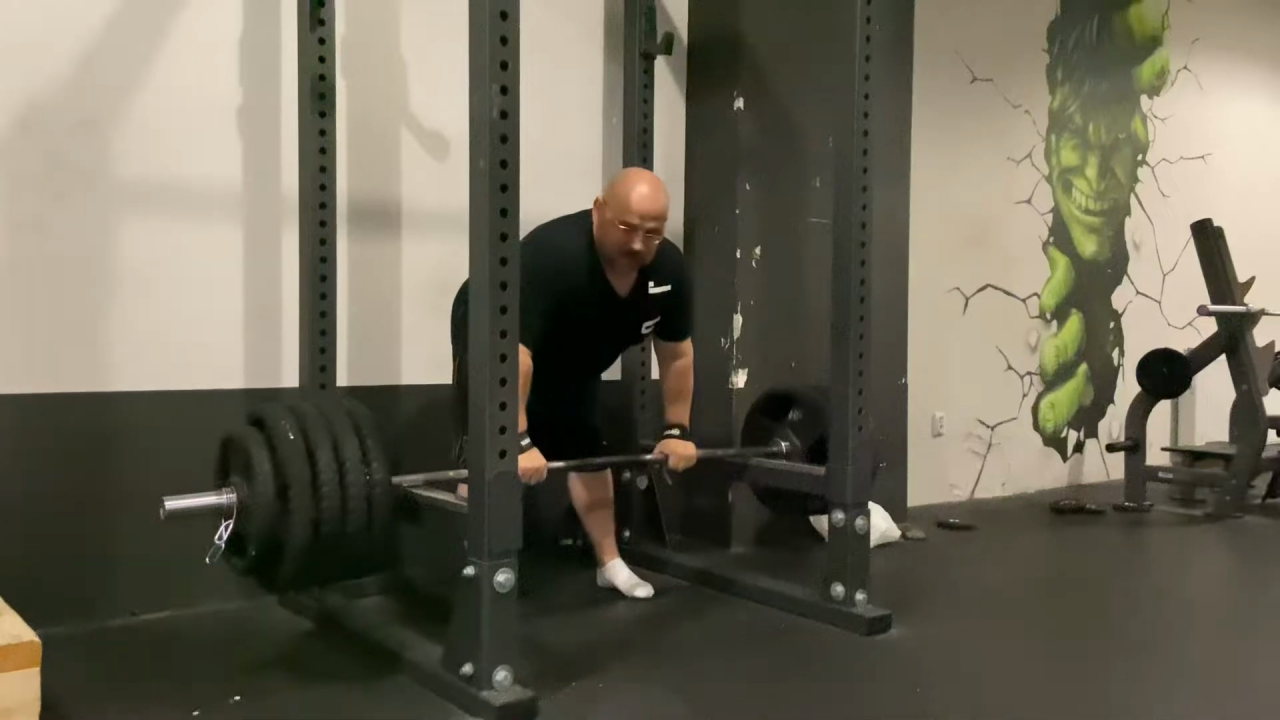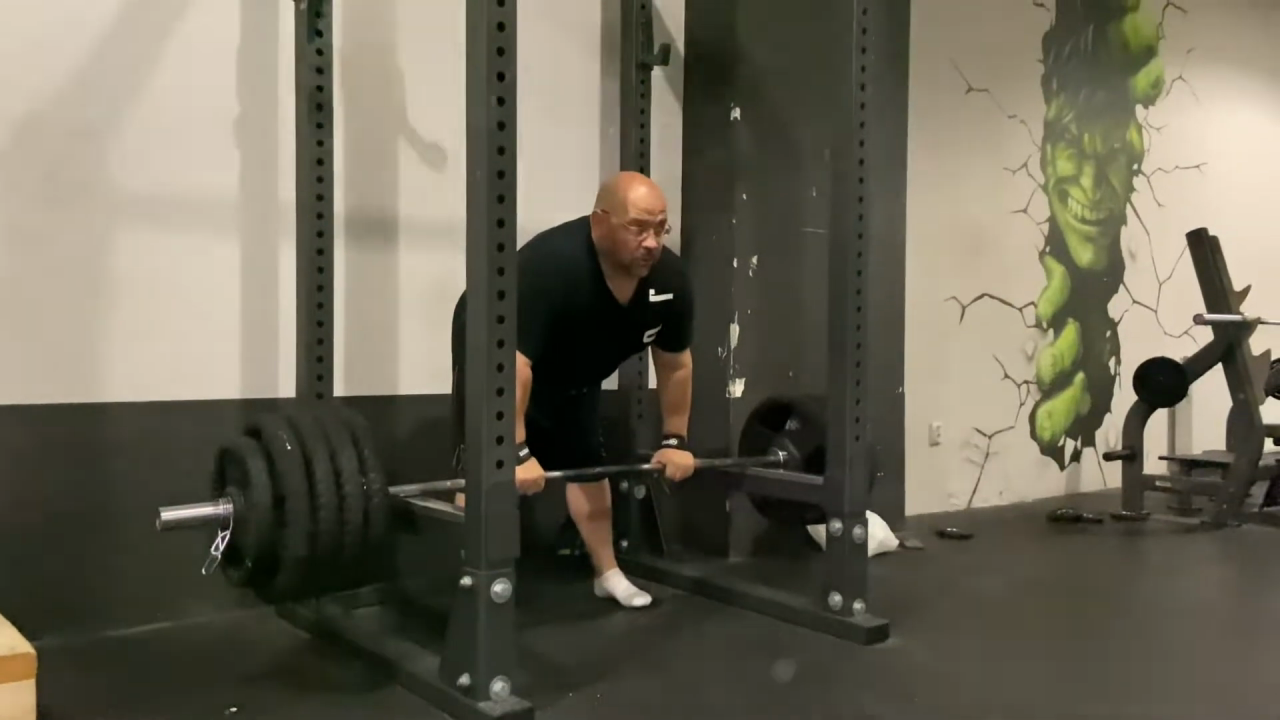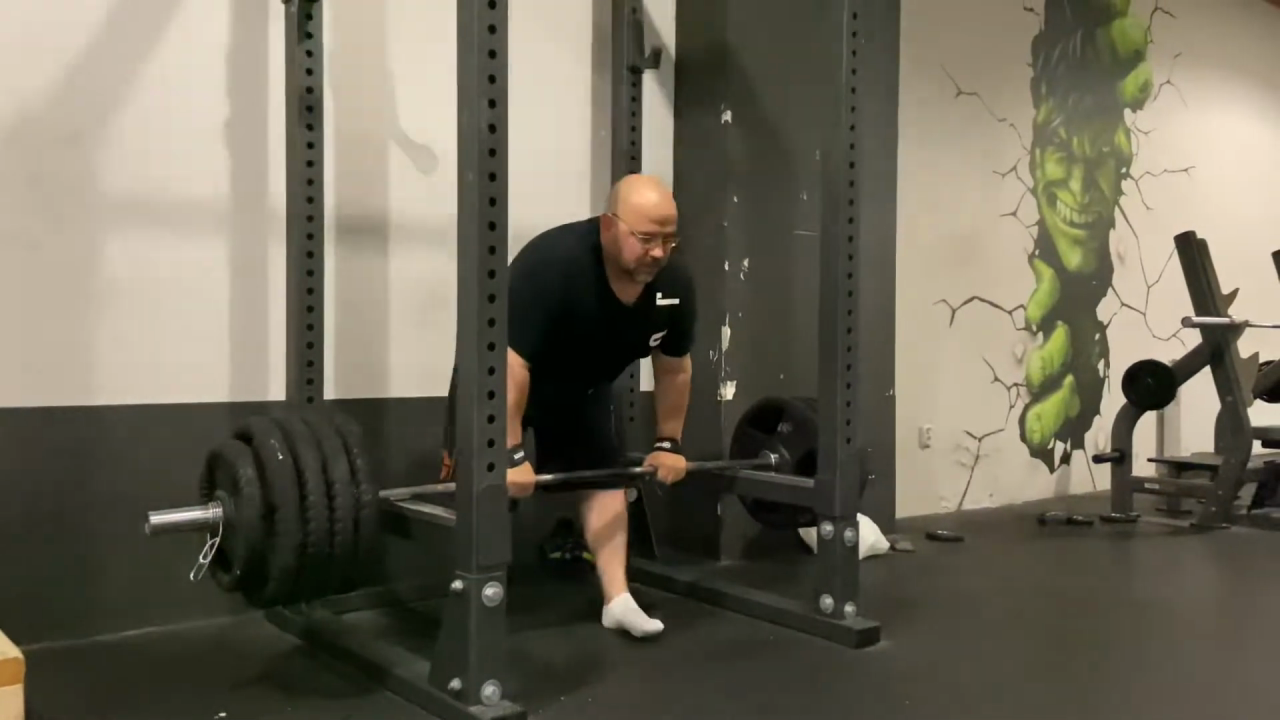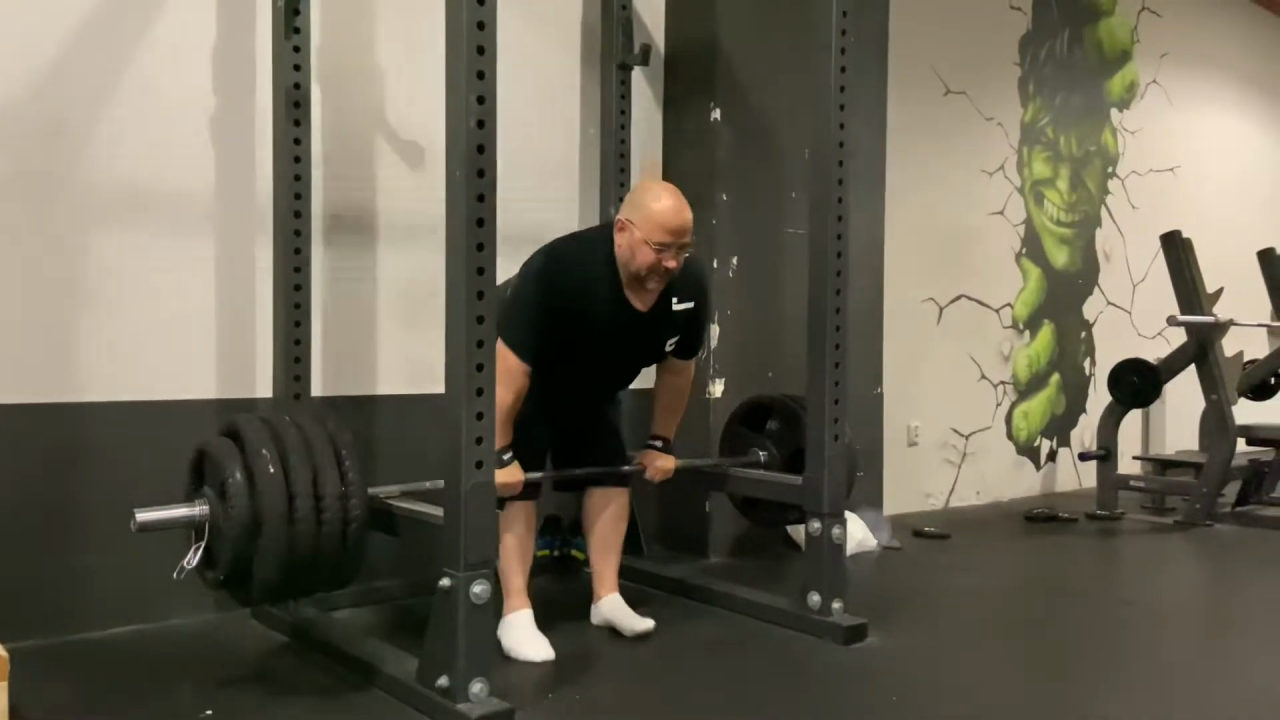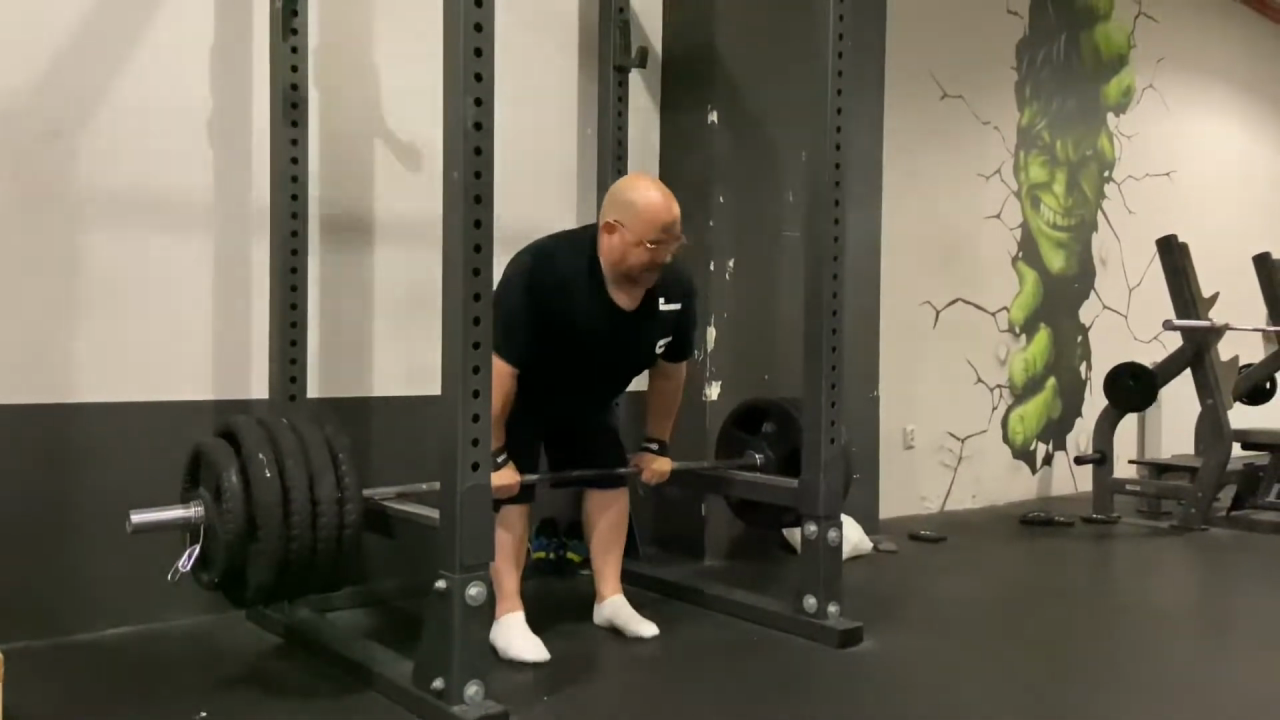
dt=0.7s
person 1, frame 1
left shoulder: (668, 268)
right shoulder: (552, 253)
left elbow: (676, 353)
right elbow: (512, 352)
left wrist: (677, 431)
right wrist: (518, 441)
left hip: (570, 360)
left knee: (587, 451)
left ankle: (610, 563)
person 1, frame 2
left shoulder: (669, 277)
right shoulder: (551, 263)
left elbow: (675, 364)
right elbow: (513, 363)
left wrist: (674, 440)
right wrist: (517, 452)
left hip: (572, 372)
left knee: (587, 464)
left ankle: (608, 574)
person 1, frame 3
left shoulder: (674, 283)
right shoulder: (552, 264)
left elbow: (674, 368)
right elbow: (510, 363)
left wrist: (668, 443)
right wrist: (511, 455)
left hip: (581, 383)
right hip: (507, 369)
left knee: (604, 474)
left ankle: (617, 599)
person 1, frame 4
left shoulder: (689, 286)
right shoulder: (561, 268)
left elbow: (677, 368)
right elbow: (511, 366)
left wrist: (661, 444)
right wrist: (499, 454)
left hip: (592, 387)
right hip: (520, 376)
left knee: (611, 475)
right knee: (518, 485)
left ankle: (607, 599)
right ankle: (516, 613)
person 1, frame 5
left shoulder: (676, 289)
right shoulder: (544, 270)
left elbow: (669, 371)
right elbow: (499, 368)
left wrist: (655, 446)
right wrist: (493, 457)
left hip: (587, 397)
right hip: (517, 392)
left knee: (611, 477)
right knee: (512, 489)
left ankle: (610, 599)
right ankle: (507, 616)
